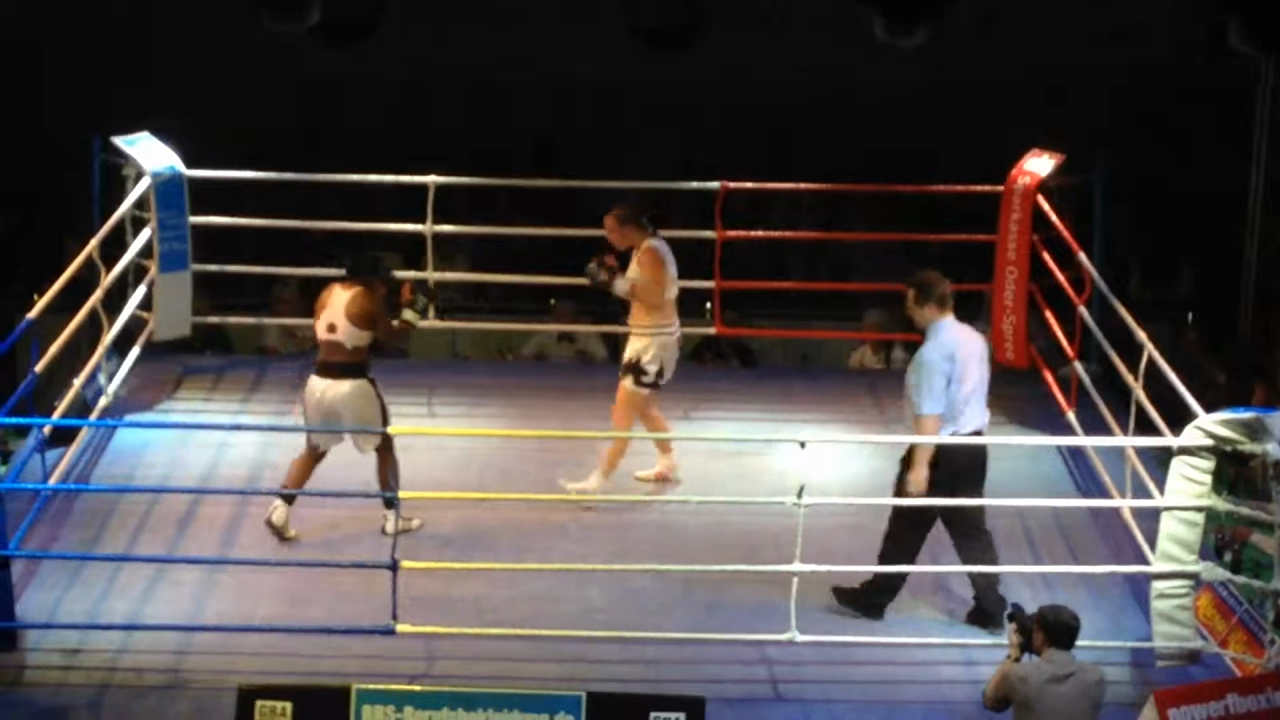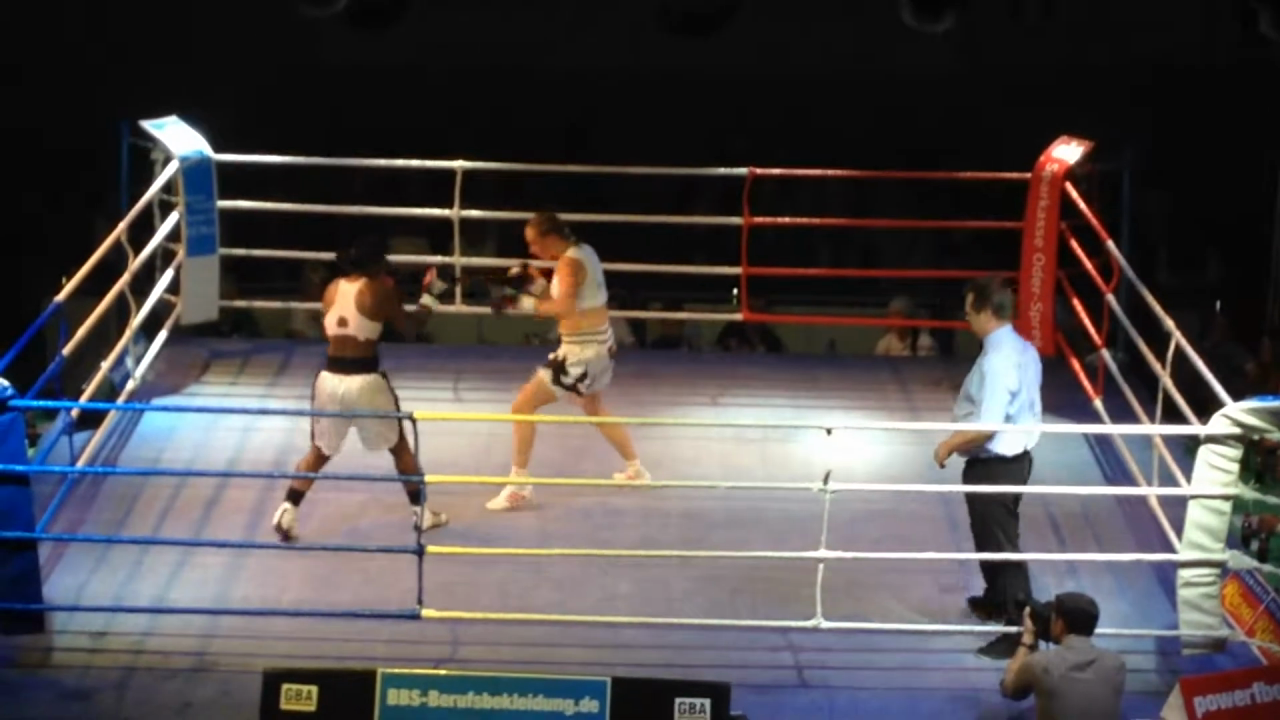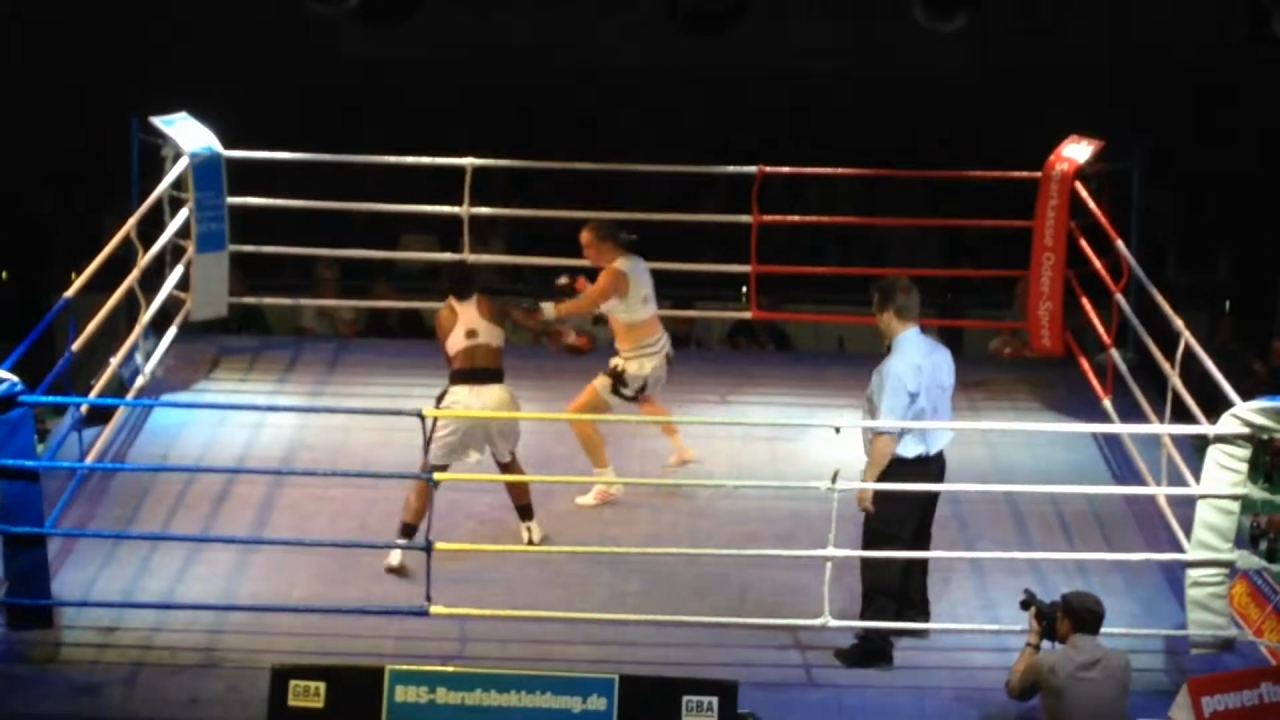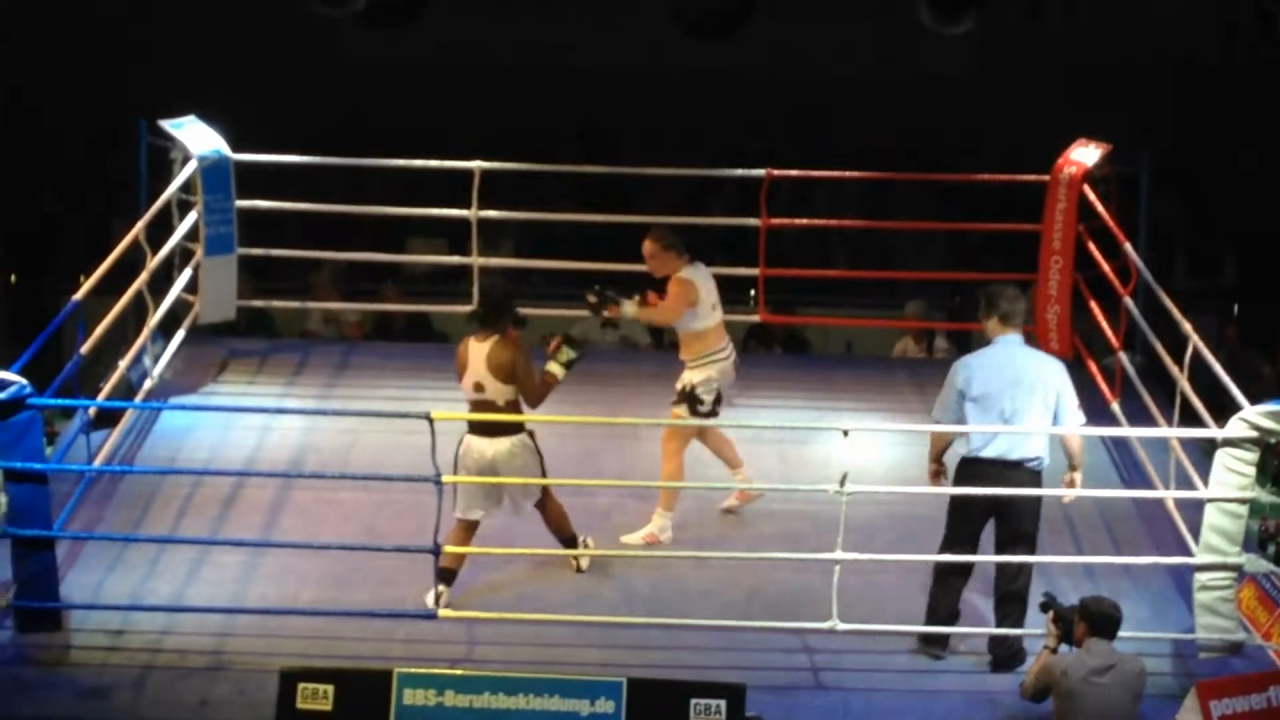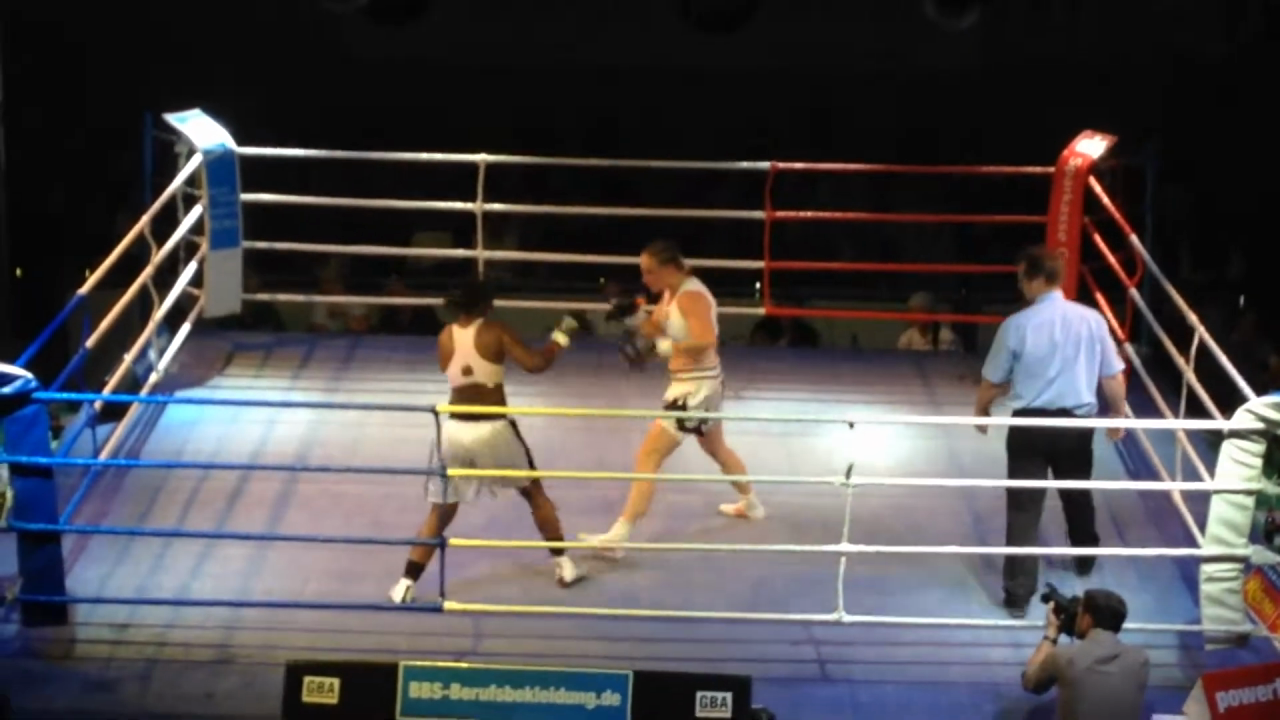
dt=1s
person 1, frame 1
left shoulder: (934, 351)
right shoulder: (974, 340)
left elbow: (930, 415)
left wrist: (920, 465)
left hip: (940, 449)
right hip: (973, 445)
left knee: (905, 527)
right knee: (972, 528)
left ankle: (873, 599)
right ankle: (990, 607)
person 1, frame 2
left shoulder: (997, 361)
right shoulder: (1025, 350)
left elbow: (985, 427)
left wrist: (949, 445)
left hip: (996, 466)
right hip: (1012, 458)
left knee: (999, 546)
right knee: (993, 537)
left ankle: (1019, 631)
right ankle: (996, 600)
person 1, frame 3
left shoulder: (897, 365)
right shoulder: (940, 353)
left elbow: (886, 433)
left wrist: (868, 481)
left hip: (902, 471)
right hip: (934, 463)
left knee: (881, 556)
right knee: (916, 544)
left ankle: (876, 644)
right ankle: (913, 613)
person 1, frame 4
left shoulder: (967, 366)
right shoulder: (1050, 367)
left elbow: (945, 425)
right elbow: (1070, 431)
left wrist: (935, 460)
right wrist: (1074, 468)
left hip: (976, 472)
right hip: (1023, 477)
left knee: (956, 553)
right knee: (1015, 562)
left ankle: (937, 635)
right ankle: (1005, 649)
person 1, frame 5
left shoulder: (1017, 325)
right shoulder: (1092, 320)
left elbow: (993, 380)
right elbow: (1113, 377)
left wrist: (980, 409)
right wrist: (1118, 414)
left hip: (1029, 424)
right hip: (1076, 422)
left knee: (1022, 506)
right knee: (1077, 492)
left ankle: (1019, 591)
right ankle: (1085, 557)
person 2, frame 1
left shoulder: (327, 293)
right shoulder: (370, 300)
right elbow: (394, 340)
right wrist: (412, 308)
left hip: (319, 383)
right hip: (354, 386)
left knee: (314, 450)
right knee: (384, 448)
left ankle: (281, 509)
right ankle: (393, 518)
person 2, frame 2
left shoulder: (331, 290)
right shoulder: (378, 291)
right elbow: (409, 329)
right wrist: (430, 294)
left hip: (330, 379)
right hip: (365, 381)
left knee: (319, 451)
right knee: (399, 446)
left ankle: (287, 510)
right ankle: (422, 513)
person 2, frame 3
left shoulder: (442, 314)
right shoulder: (491, 304)
right elbow: (533, 323)
right wrist: (559, 334)
left hip: (459, 396)
right hip: (496, 395)
left knee: (428, 476)
right knee: (508, 461)
left ankle: (401, 548)
right ankle: (529, 528)
person 2, frame 4
left shoulder: (463, 349)
right shoulder: (512, 350)
right elbow: (532, 399)
right wrist: (558, 365)
left hip: (474, 444)
right hip: (513, 443)
left knee: (465, 523)
right knee: (544, 499)
left ankle: (440, 590)
right ankle: (577, 554)
person 2, frame 5
left shoulder: (445, 337)
right shoulder: (496, 332)
right elbow: (535, 364)
right wrist: (562, 335)
left hip: (455, 430)
right hip: (494, 430)
left knee: (440, 513)
right knee: (534, 493)
left ankle: (407, 584)
right ankle: (562, 565)
person 3, frame 1
left shoulder: (650, 253)
right shoulder: (647, 248)
left elbow: (656, 299)
right elbow: (639, 291)
left wrist: (618, 283)
right wrist: (614, 275)
left hip: (653, 342)
right hip: (653, 338)
left knee: (622, 415)
right knee: (642, 406)
left ankle: (595, 483)
right ankle: (667, 466)
person 3, frame 2
left shoulder: (569, 262)
right shoulder: (583, 252)
left elbow: (562, 307)
left wrist: (519, 302)
right wrist: (533, 283)
left hip: (582, 349)
right hip: (601, 344)
left knee: (522, 408)
right knee: (594, 411)
left ankle: (519, 485)
right ankle: (635, 470)
person 3, frame 3
left shoulder: (617, 272)
right shoulder: (633, 262)
left elbow: (585, 306)
right elbow: (599, 298)
left wrist: (545, 309)
right wrist: (584, 288)
left hip: (638, 361)
right hip: (659, 349)
left knee: (579, 414)
right knee: (645, 400)
left ankle: (607, 484)
right ankle: (680, 448)
person 3, frame 4
left shoulder: (684, 282)
right shoulder: (693, 270)
left elbow: (664, 317)
right elbow: (664, 314)
left wrist: (617, 306)
right wrist: (647, 305)
left hip: (706, 370)
right hip: (719, 359)
left knee: (672, 445)
right knee: (705, 430)
left ankle: (661, 527)
right ankle: (746, 485)
person 3, frame 5
left shoulder: (691, 296)
right shoulder: (674, 291)
left elbow: (705, 340)
right elbow: (653, 330)
left wrist: (659, 347)
right wrist: (636, 315)
left hip: (695, 387)
right hip: (704, 383)
left knee: (648, 459)
right knee: (713, 445)
left ankle: (618, 535)
right ankle: (749, 504)
